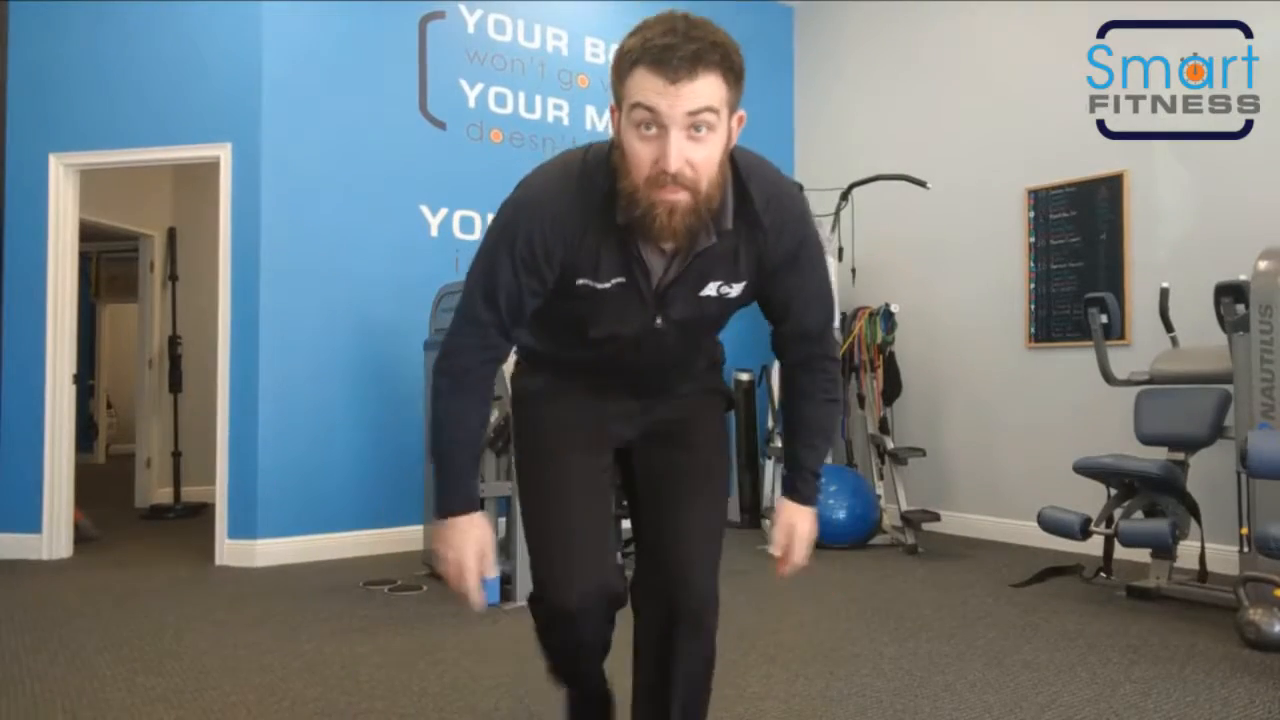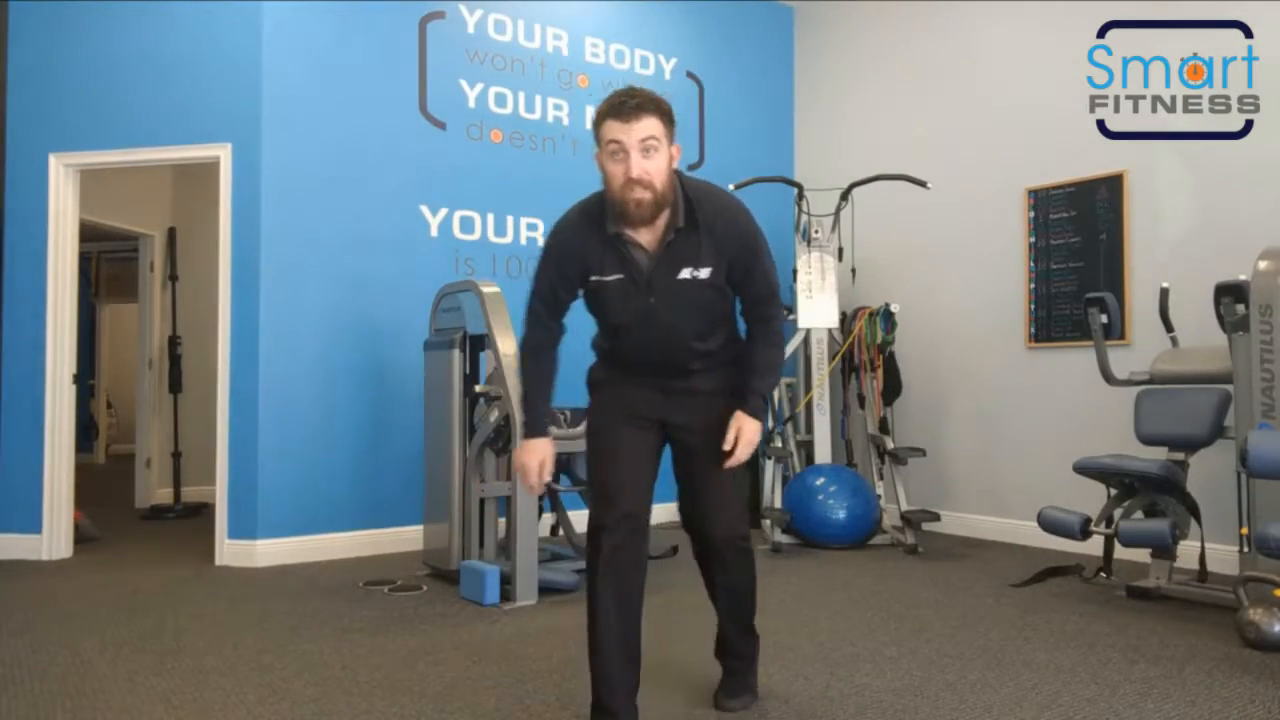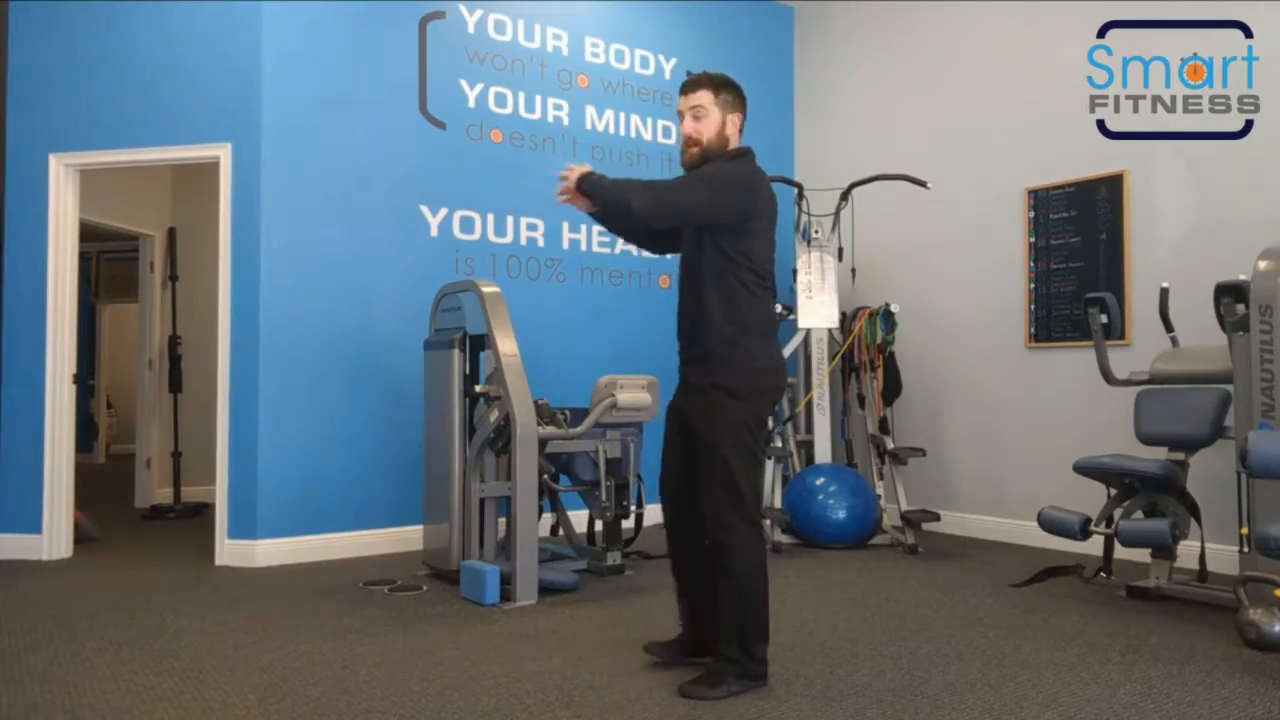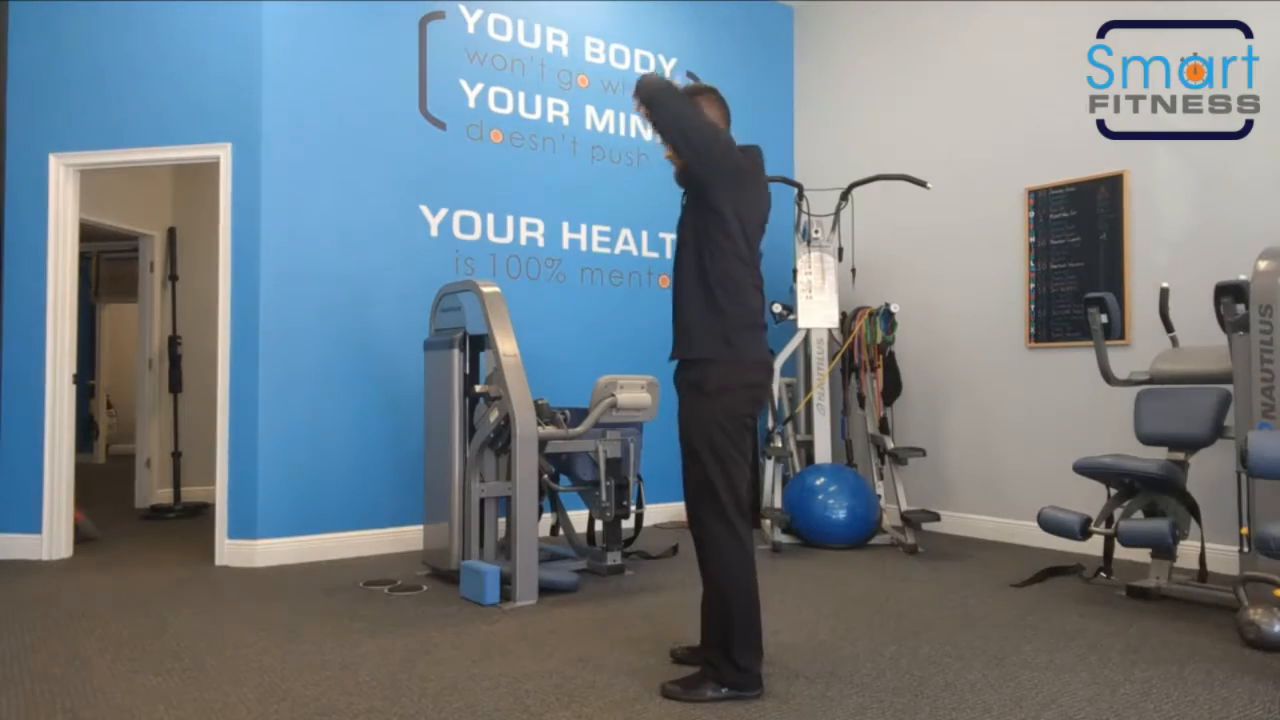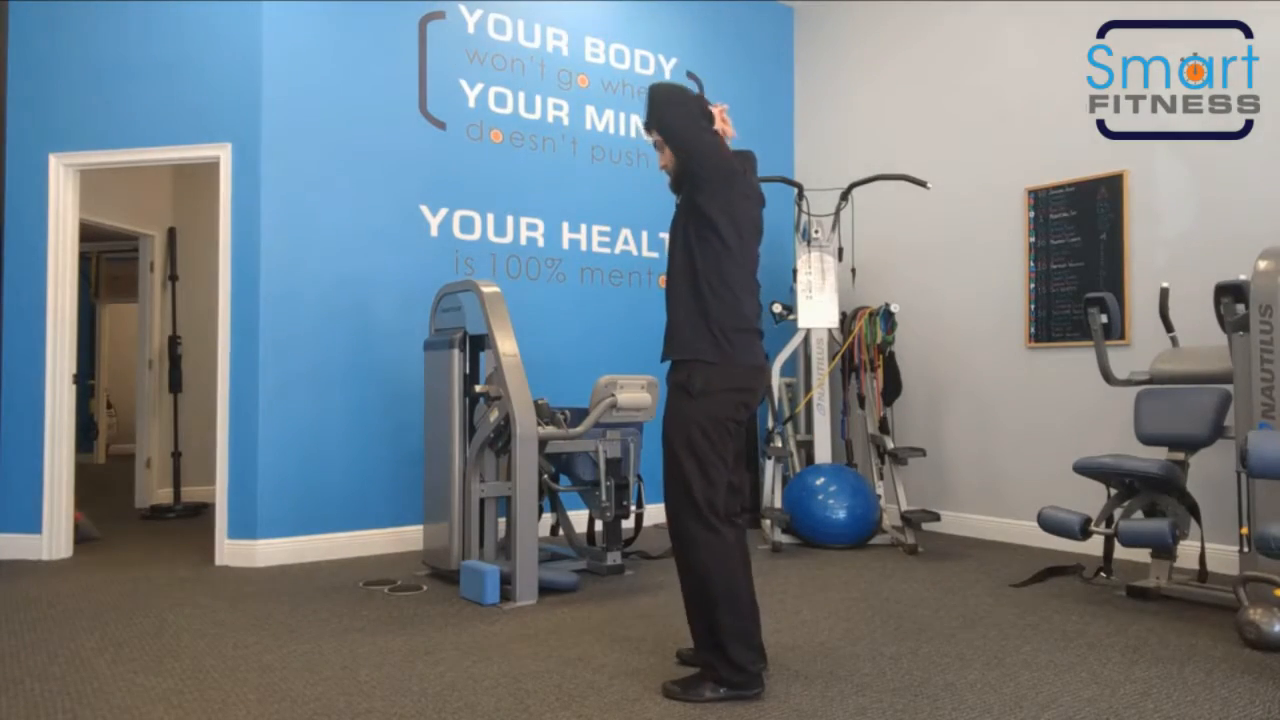
dt=1s
person 1, frame 1
left shoulder: (773, 210)
right shoulder: (550, 202)
left elbow: (808, 351)
right elbow: (472, 348)
left wrist: (802, 490)
right wrist: (456, 502)
left hip: (684, 398)
right hip: (565, 394)
left knee: (685, 596)
right knee: (577, 595)
person 1, frame 2
left shoulder: (724, 218)
right shoulder: (576, 232)
left elbow: (766, 317)
right elbow: (542, 331)
left wrist: (754, 405)
right wrist: (534, 428)
left hip: (712, 387)
right hip: (624, 389)
left knee: (721, 532)
right knee: (616, 532)
left ankle: (739, 659)
person 1, frame 3
left shoulder: (740, 184)
right shoulder: (707, 189)
left elbow: (651, 201)
right elbow: (658, 233)
left wrist: (589, 180)
right wrist: (596, 204)
left hip: (739, 381)
right hip: (701, 376)
left knee: (730, 519)
right knee: (683, 506)
left ankle: (743, 660)
right ankle: (700, 632)
person 1, frame 4
left shoulder: (727, 165)
right shoulder: (731, 176)
left elbow: (652, 92)
right elbow: (688, 144)
left wrist: (658, 97)
right wrist: (670, 112)
left hip: (721, 370)
right hip: (731, 364)
left knee: (720, 517)
right knee: (723, 512)
left ankle: (735, 670)
right ankle: (725, 643)
person 1, frame 5
left shoulder: (715, 173)
right shoulder: (732, 181)
left elbow: (662, 99)
right elbow: (689, 151)
left wrist: (706, 119)
right wrist: (709, 124)
left hip: (711, 372)
right hip: (731, 366)
left knee: (700, 517)
right knee: (717, 513)
left ankle: (733, 669)
right ankle: (733, 648)
